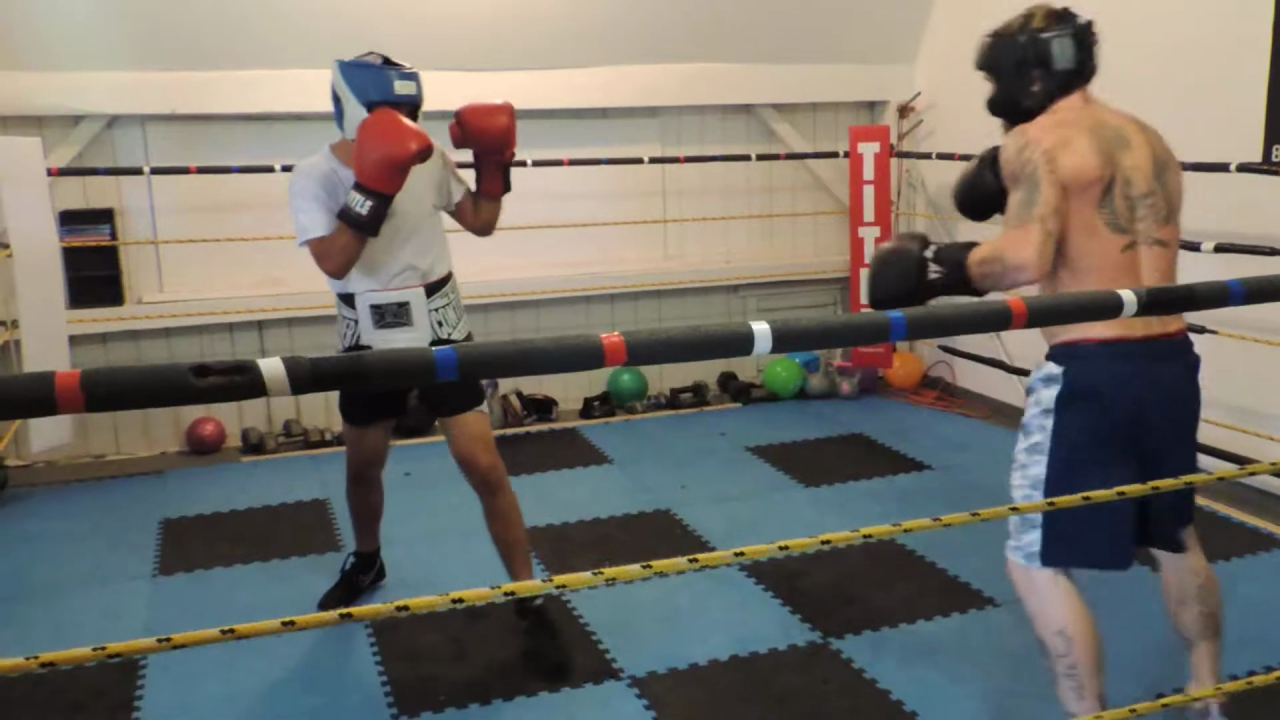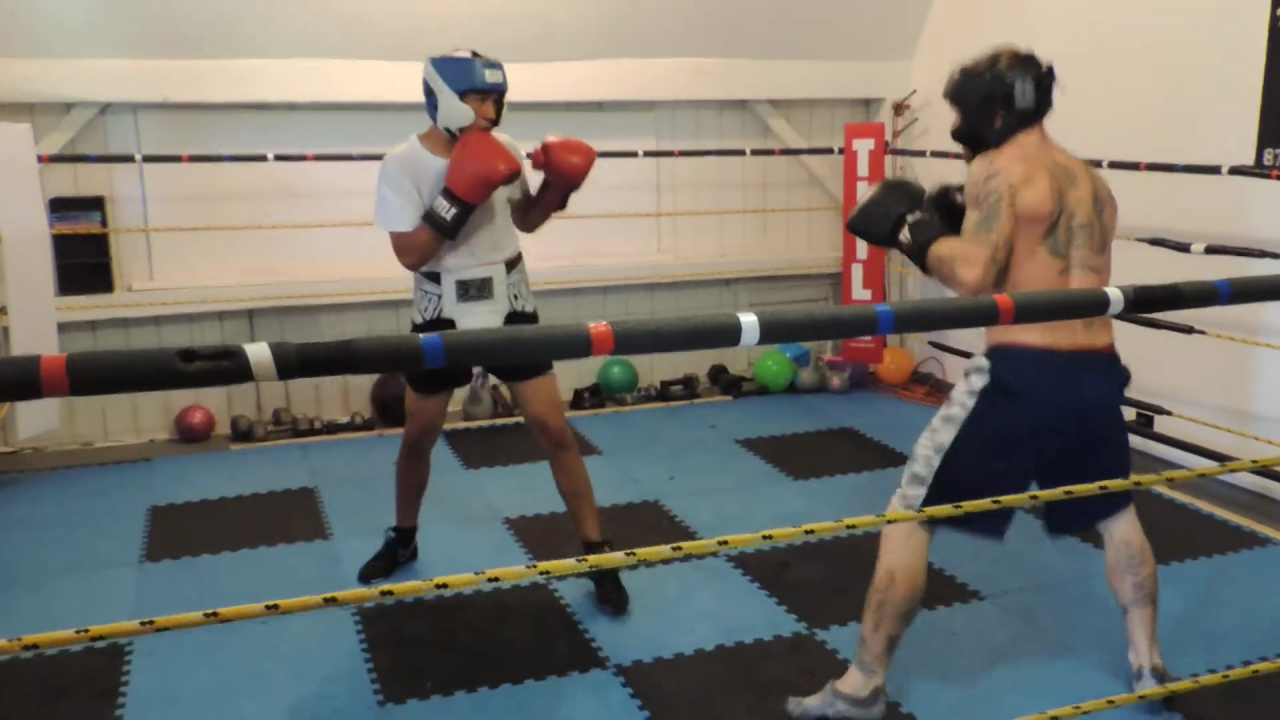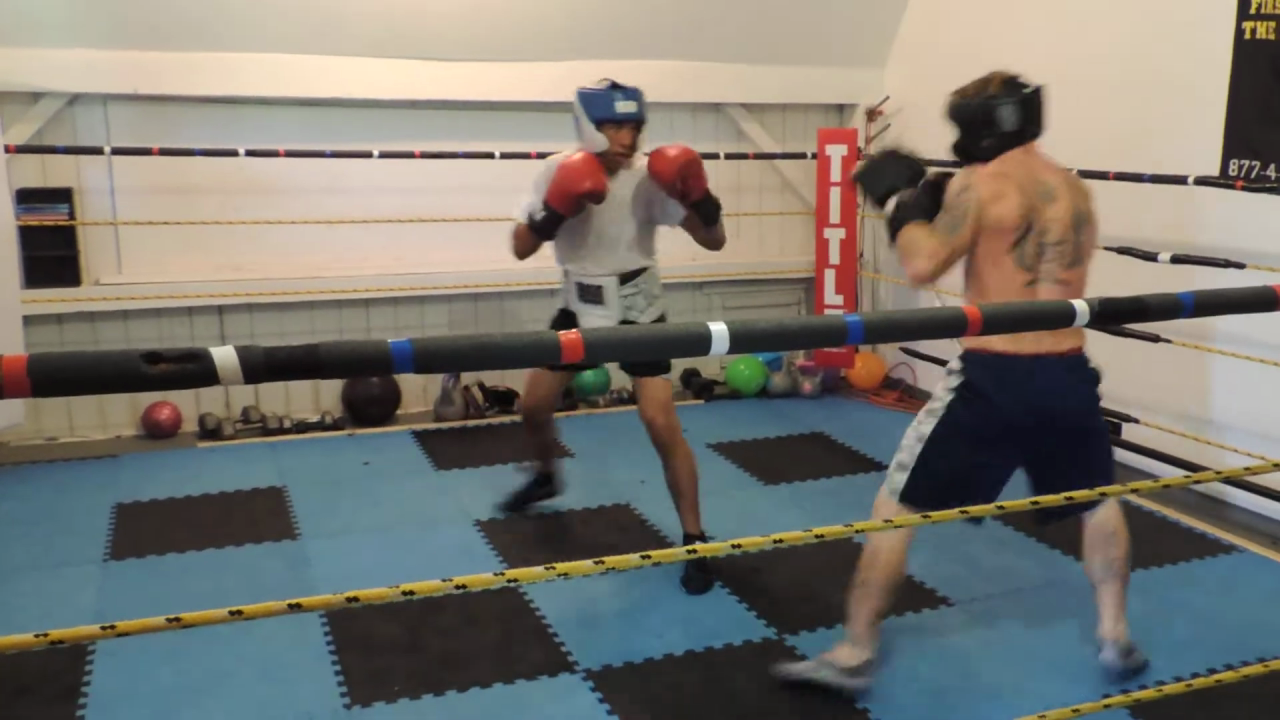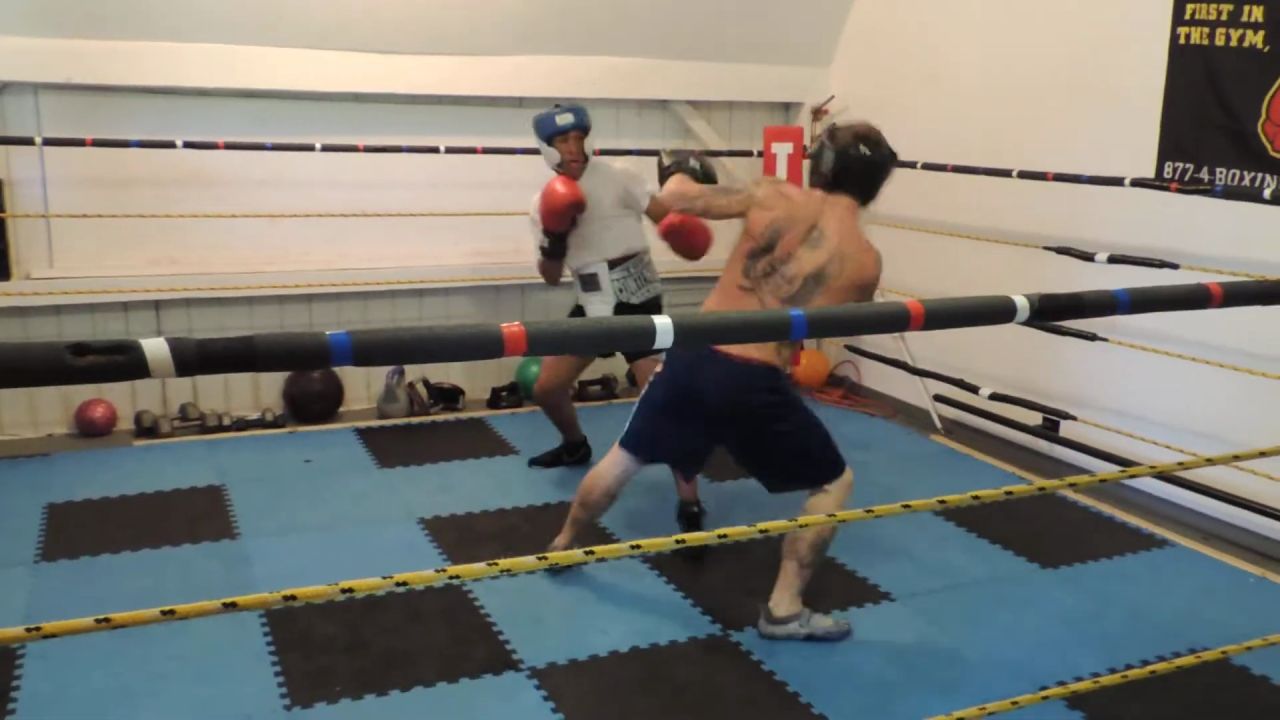
dt=1s
person 1, frame 1
left shoulder: (1036, 140)
right shoulder: (1149, 142)
left elbow: (1027, 261)
left wrist: (940, 265)
left hip: (1090, 373)
right hip: (1168, 362)
left knee: (1038, 565)
right knee: (1175, 544)
person 1, frame 2
left shoulder: (999, 169)
right shoulder: (1092, 182)
left elbow: (972, 276)
left wrist: (913, 229)
left hip: (1019, 375)
right hip: (1095, 373)
left knee: (908, 521)
right knee: (1116, 516)
right ankle: (1149, 666)
person 1, frame 3
left shoulder: (977, 184)
right shoulder: (1076, 192)
left elbow: (921, 266)
left wrist: (901, 202)
left hip: (992, 379)
right hip: (1067, 375)
left knee: (895, 509)
right knee: (1099, 499)
left ankle: (853, 655)
right ankle: (1115, 639)
person 1, frame 4
left shoulder: (775, 199)
right shoulder: (866, 260)
left elbow: (678, 196)
left wrist: (677, 183)
left hip: (690, 360)
right hip: (752, 383)
left knee: (625, 456)
right knee: (833, 484)
left ankle: (562, 546)
right ankle: (784, 609)
person 2, frame 1
left shoulder: (428, 160)
right shoulder: (314, 176)
left elbow: (482, 222)
right elbow: (333, 261)
left wrist: (495, 160)
right wrist: (374, 187)
left hip: (438, 329)
right hip: (368, 339)
left knee: (484, 467)
right knee: (363, 466)
left ankle: (531, 604)
right ankle: (366, 561)
person 2, frame 2
left shoulder: (503, 152)
right shoulder: (403, 164)
left elbow: (525, 220)
right elbow: (409, 254)
left wrist: (559, 185)
right wrist: (458, 195)
left hip: (509, 307)
right hip: (443, 313)
left knee: (554, 430)
right knee: (417, 438)
left ankle: (596, 553)
right ankle: (403, 539)
person 2, frame 3
left shoulder: (652, 178)
right shoulder: (555, 172)
left elbow: (713, 241)
right elbow: (522, 248)
left wrist: (697, 197)
right wrist: (554, 206)
left hip: (636, 310)
right hip: (578, 307)
left knee: (662, 425)
right knee: (534, 405)
left ankle: (695, 540)
right ankle: (545, 476)
person 2, frame 4
left shoulder: (617, 177)
right shoulder: (544, 203)
left elbow: (667, 216)
right elbow: (551, 277)
right wrist: (553, 235)
left hip: (636, 297)
right hip: (590, 304)
right knee: (546, 388)
left ankle: (690, 503)
right ankle: (575, 446)
